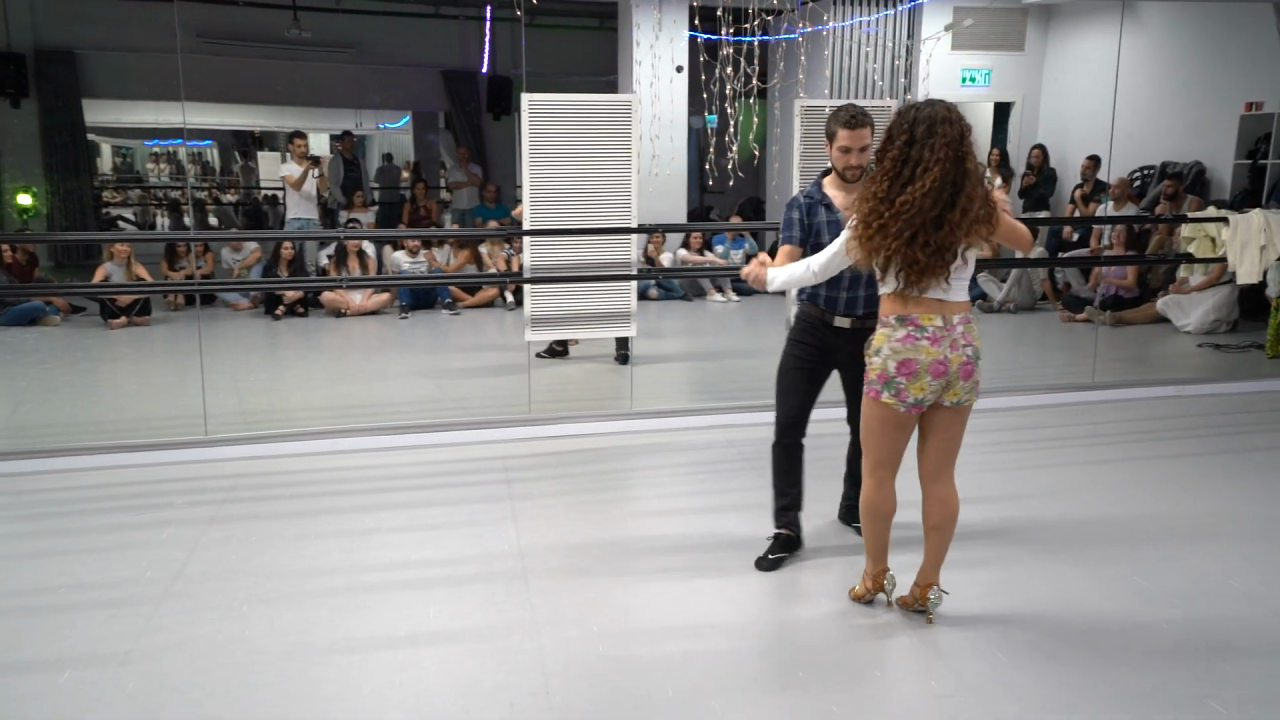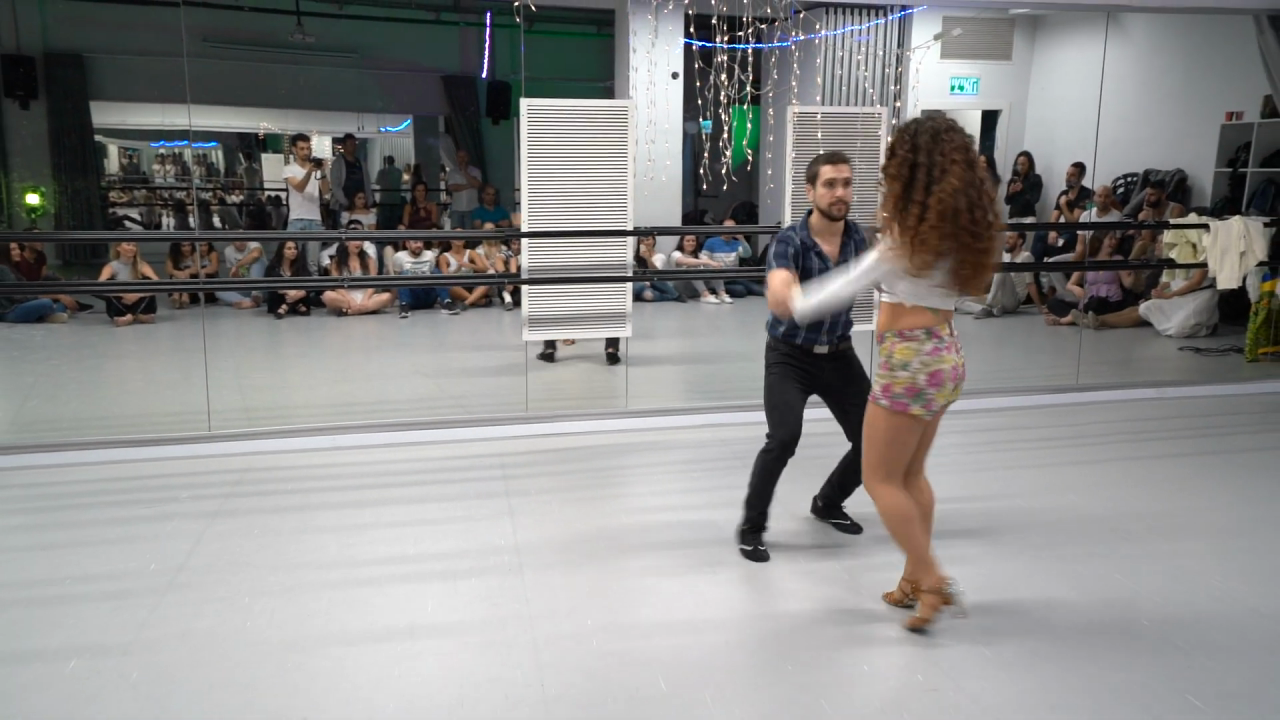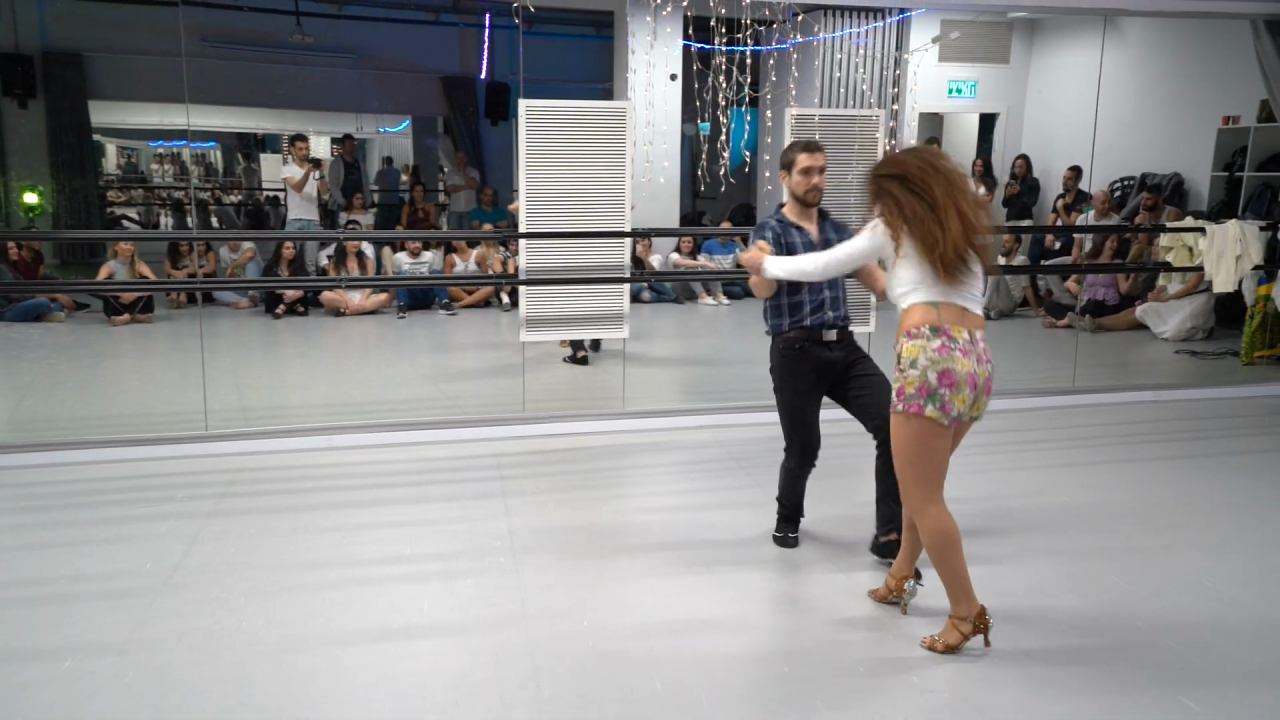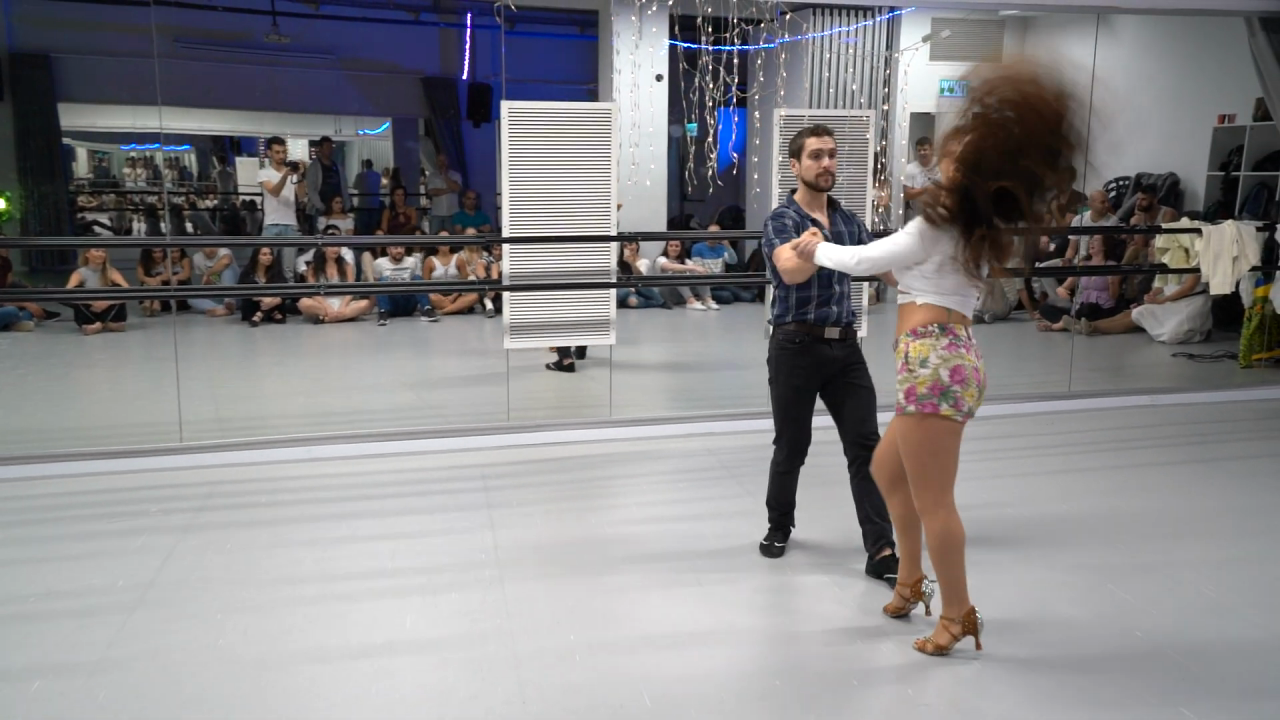
dt=0.5s
person 1, frame 1
left shoulder: (880, 211)
right shoulder: (975, 208)
left elbow: (818, 269)
right elbow: (1024, 241)
left wrist: (768, 277)
left hip: (901, 348)
right hip: (960, 346)
left knee: (878, 471)
right knee: (939, 476)
left ankle: (875, 576)
right ankle: (926, 587)
person 1, frame 2
left shoulder: (909, 224)
right shoulder: (966, 222)
left elbow: (853, 282)
left wrist: (797, 303)
left hip: (911, 358)
right hip: (942, 352)
left knee: (881, 481)
right knee: (910, 474)
left ankle: (932, 583)
right ankle: (916, 583)
person 1, frame 3
left shoulder: (897, 226)
right shoulder: (966, 232)
left elbow: (828, 264)
left wrist: (769, 263)
left hip: (930, 361)
right hip: (976, 362)
left knee: (924, 498)
right knee: (921, 485)
left ankle: (967, 613)
right ankle: (901, 577)
person 1, frame 4
left shoulder: (944, 222)
right shoulder: (982, 223)
left elbow: (868, 261)
left wrist: (817, 249)
left hip: (934, 362)
right hip: (943, 359)
left knee: (930, 498)
right knee: (888, 468)
left ankle: (957, 615)
right ankle: (912, 580)
person 2, frame 1
right shoulder: (803, 204)
right elbow: (787, 265)
left hip: (865, 330)
right hip: (813, 328)
left knee: (867, 427)
right knee: (789, 426)
left ankle: (853, 507)
right ankle: (787, 529)
person 2, frame 2
left shoulder: (860, 239)
right shoulder: (788, 242)
right elbow: (776, 301)
right wrist: (784, 296)
left hip: (838, 356)
right hip: (790, 356)
right knee: (783, 440)
left ankle: (827, 503)
right ankle: (751, 526)
person 2, frame 3
left shoulder: (840, 230)
right shoulder: (769, 231)
left elbow: (879, 283)
right elbow: (764, 290)
right wrist: (759, 269)
left hip: (845, 348)
right hip: (796, 351)
left knee: (894, 428)
right knee: (802, 450)
left ankle: (889, 535)
right ankle: (788, 518)
person 2, frame 4
left shoulder: (848, 220)
right shoulder: (782, 220)
right elbow: (792, 273)
left hip: (844, 345)
right hip: (796, 345)
left knee: (865, 445)
right knee: (792, 446)
left ankle: (881, 552)
right ankle: (779, 525)
